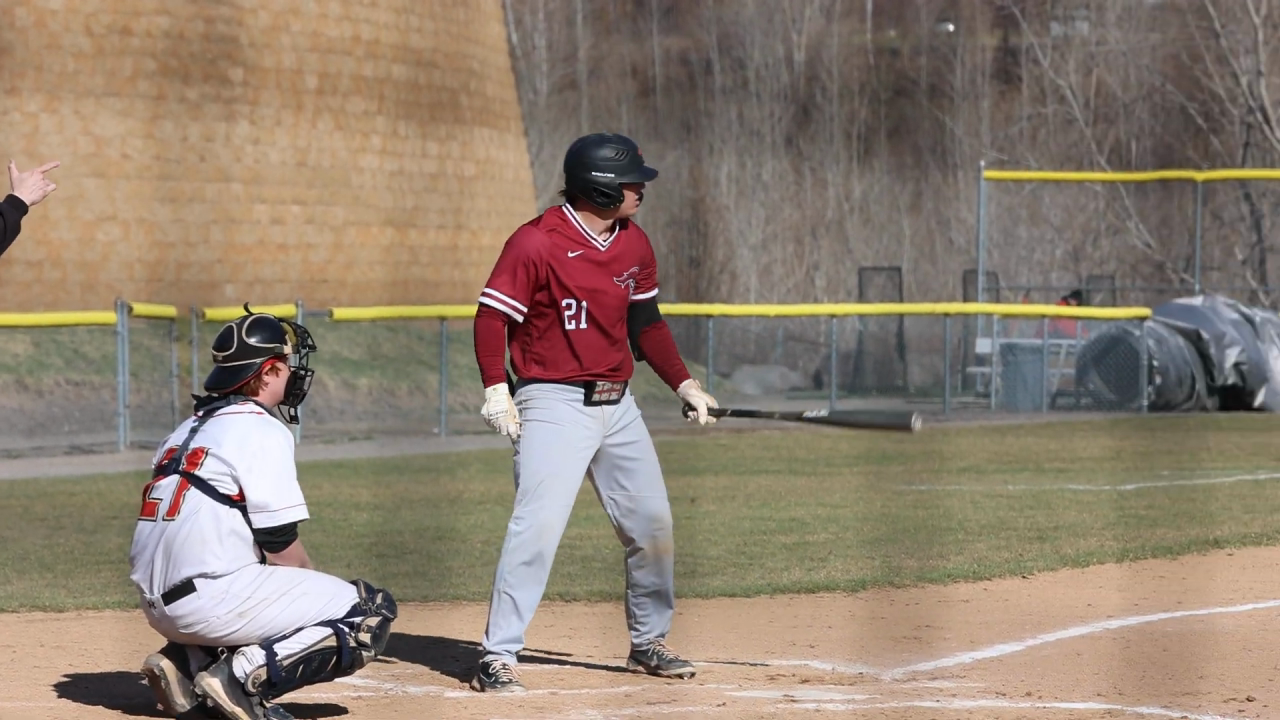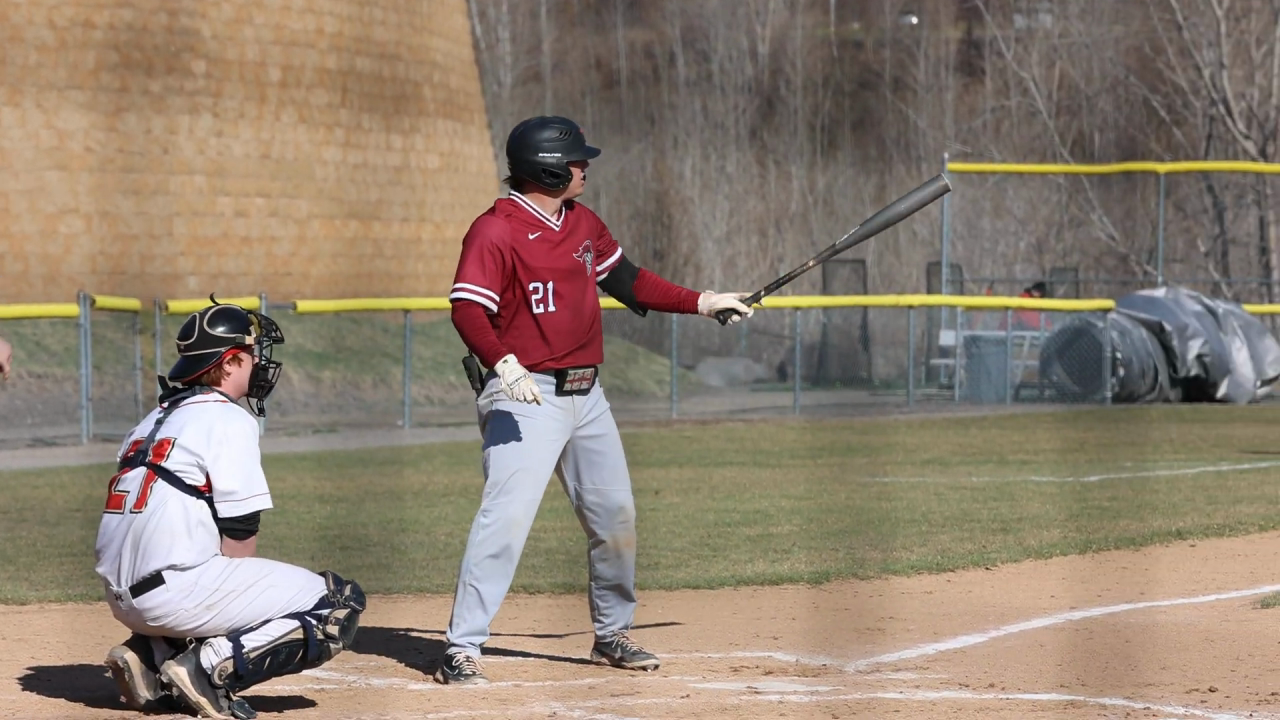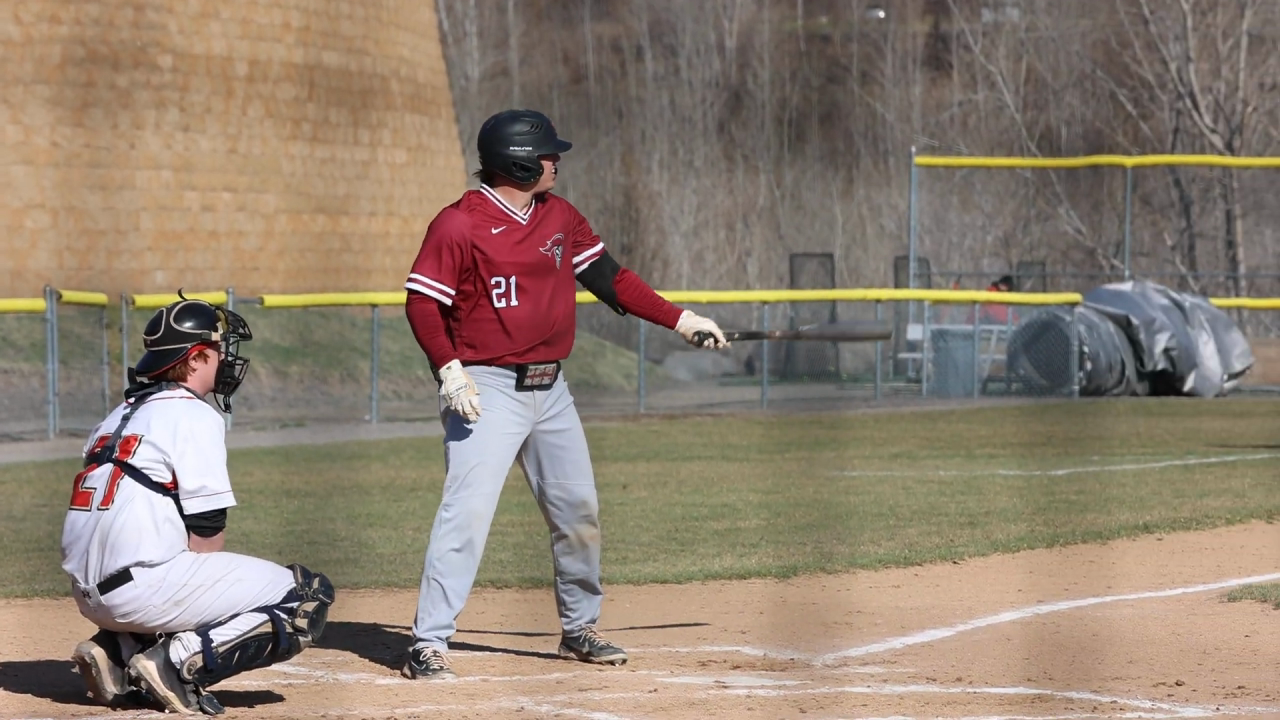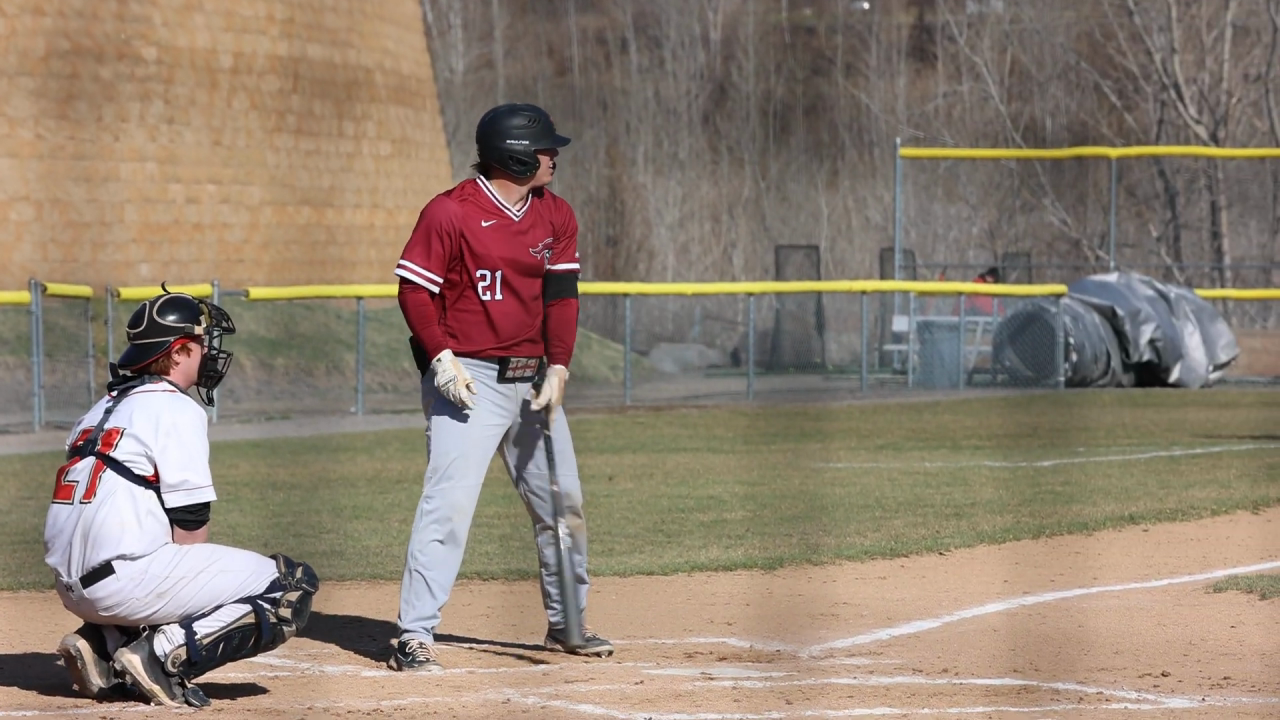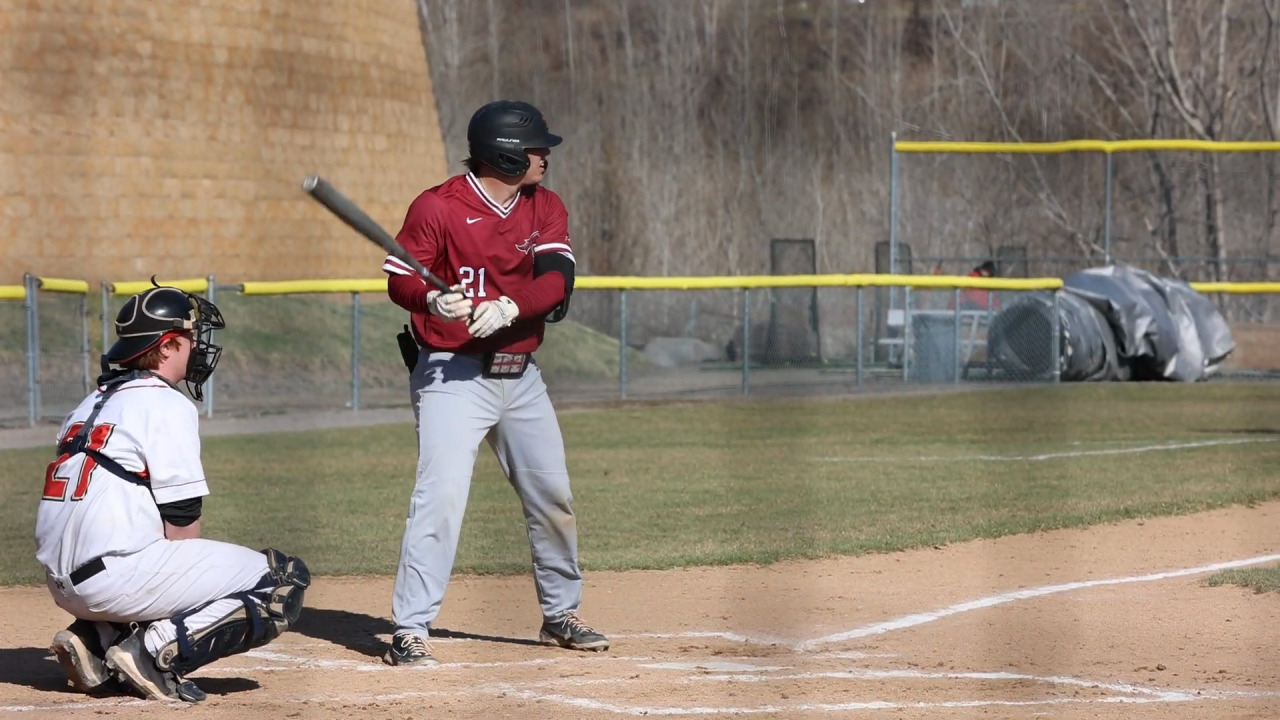
dt=0.3s
person 1, frame 1
left shoulder: (634, 243)
right shoulder: (537, 242)
right elbow: (492, 316)
left wrist: (685, 384)
right wrist: (496, 388)
left hip: (618, 403)
right hip: (554, 402)
left knee: (653, 524)
right knee: (538, 525)
left ankle: (648, 642)
right ankle: (498, 655)
person 1, frame 2
left shoulder: (583, 221)
right shoulder: (496, 229)
left elbow: (628, 280)
right elbow: (467, 310)
left wrist: (702, 301)
right wrist: (506, 364)
left hip: (586, 394)
right hip: (526, 397)
left knee: (615, 516)
right knee: (505, 518)
left ankle: (612, 635)
right ankle: (461, 647)
person 1, frame 3
left shoulder: (559, 214)
right shoulder: (459, 223)
left elbow: (609, 277)
right elbow: (421, 304)
left wrist: (679, 318)
right wrist: (450, 370)
left hip: (550, 389)
right hip: (486, 389)
left knee: (578, 510)
right knee: (466, 512)
left ankle: (578, 628)
right ankle: (428, 642)
person 1, frame 4
left shoulder: (557, 214)
right shoulder: (449, 212)
left elbow: (563, 298)
right elbow: (414, 291)
left wrist: (557, 368)
right wrist: (444, 359)
left hip: (531, 380)
right hip: (466, 379)
left knee: (562, 500)
right knee: (450, 503)
left ankle: (565, 622)
right ankle: (414, 634)
person 1, frame 5
left shoulder: (547, 207)
right shoulder: (437, 206)
left elbow: (557, 282)
right elbow: (399, 279)
left wrist: (507, 307)
right wrist: (434, 302)
left hip: (521, 375)
right hip: (451, 375)
left knee: (552, 497)
right knee: (440, 498)
left ankle: (561, 614)
right ankle: (409, 630)
person 2, frame 1
left shoulder: (190, 427)
right shoulder: (262, 430)
right elbow: (280, 542)
right wrist: (335, 593)
left hip: (158, 602)
right hip: (206, 597)
right knee: (372, 612)
left ankle: (186, 663)
right ankle: (242, 676)
person 2, frame 2
left shoulder: (156, 418)
right shoulder: (228, 419)
left elbow: (162, 521)
right elbow: (240, 534)
right wrist: (238, 593)
left hip: (123, 597)
right hip: (173, 589)
right knee: (340, 605)
left ankle: (149, 657)
right ankle: (207, 667)
person 2, frame 3
left shoulder: (120, 414)
right shoulder: (194, 415)
right elbow: (206, 530)
right wrist: (205, 592)
left hip: (89, 593)
right hip: (140, 585)
right knee: (309, 597)
left ankle: (117, 650)
right ankle: (177, 662)
person 2, frame 4
left shoulder: (104, 407)
right shoulder: (176, 408)
left elbow: (116, 506)
right elbow: (190, 526)
right wrist: (193, 577)
left hip: (72, 586)
right hip: (123, 579)
right knee: (293, 586)
left ankle: (102, 645)
right ankle: (161, 655)
person 2, frame 5
left shoulder: (94, 401)
right shoulder: (167, 404)
right elbow: (181, 520)
right wrist: (191, 575)
left hip: (63, 583)
right hip: (113, 574)
right knee: (285, 581)
left ankle: (96, 641)
right ankle: (153, 653)
